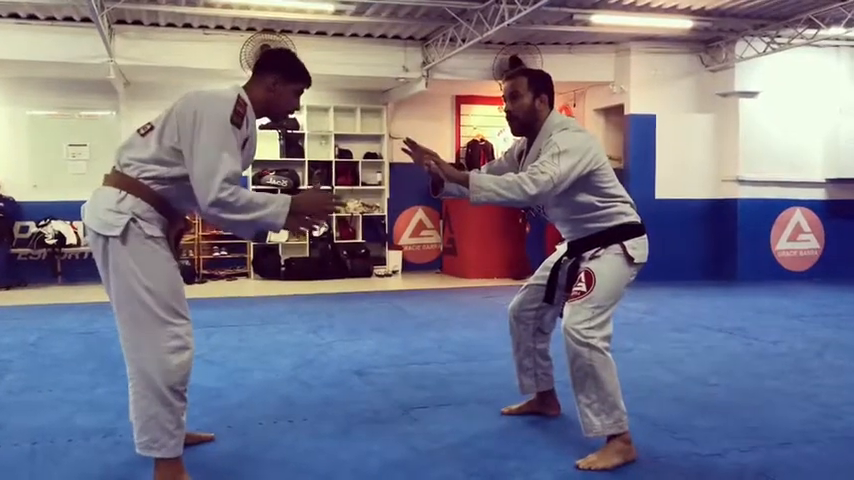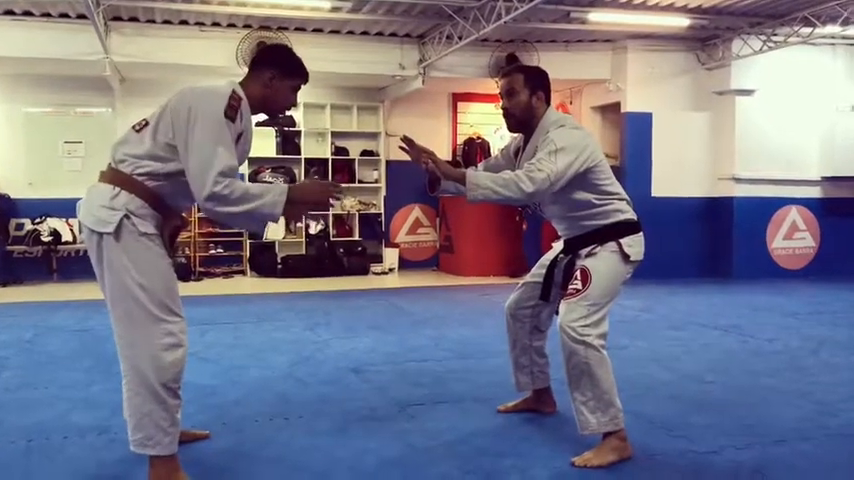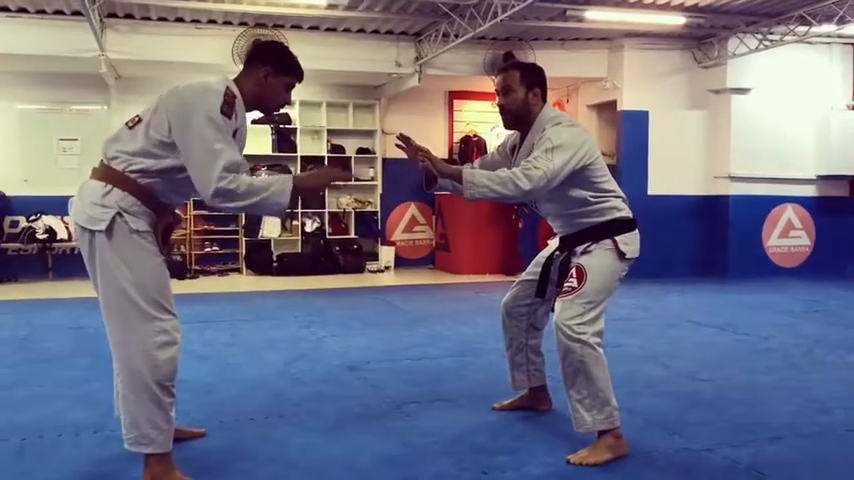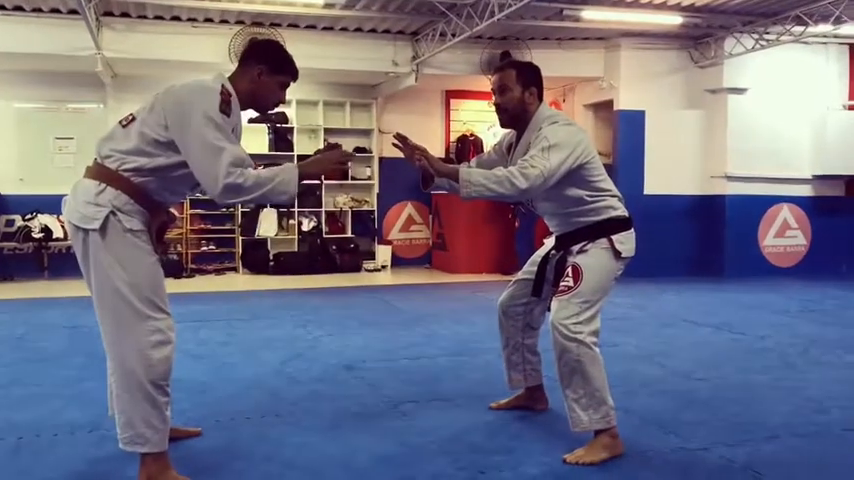
dt=0.2s
person 1, frame 1
left shoulder: (235, 115)
right shoulder: (223, 109)
left elbow: (214, 197)
right elbow: (218, 197)
left wrist: (281, 215)
right wrist: (289, 206)
left hip: (134, 216)
right hip: (127, 217)
left knee: (154, 335)
right knee: (164, 340)
left ankle: (163, 429)
person 1, frame 2
left shoulder: (231, 113)
right shoulder: (217, 104)
left elbow: (215, 191)
right elbow: (215, 191)
left wrist: (281, 203)
right wrist: (289, 196)
left hip: (132, 213)
right hip: (122, 213)
left knee: (150, 332)
right knee: (158, 337)
left ankle: (157, 425)
person 1, frame 3
left shoulder: (224, 108)
right shoulder: (210, 101)
left elbow: (214, 186)
right elbow: (221, 187)
left wrist: (288, 190)
right wrist: (297, 184)
left hip: (125, 210)
right hip: (114, 211)
left knee: (142, 330)
right knee: (150, 335)
left ankle: (153, 424)
person 1, frame 4
left shoulder: (217, 105)
right shoulder: (205, 100)
left elbow: (214, 181)
right elbow: (228, 181)
right wrist: (302, 170)
left hip: (119, 209)
right hip: (107, 210)
left knee: (136, 329)
right knee: (145, 334)
left ankle: (148, 423)
person 2, frame 1
left shoulder: (570, 140)
right shoulder: (527, 146)
left elbow: (531, 187)
right elbow: (489, 177)
left wrist: (457, 177)
right wrist: (440, 174)
left hip: (614, 245)
right hip: (577, 245)
left knee: (581, 329)
right knee: (525, 312)
left ankle: (619, 439)
right ankle: (544, 396)
person 2, frame 2
left shoulder: (566, 137)
right shoulder: (523, 143)
left elbow: (528, 184)
right elbow: (486, 175)
left wrist: (453, 174)
right wrist: (437, 172)
left hip: (610, 242)
right hip: (573, 242)
left knee: (577, 327)
right knee: (522, 310)
left ankle: (615, 437)
right ankle: (540, 393)
person 2, frame 3
left shoulder: (563, 135)
right shoulder: (520, 139)
left elbow: (526, 182)
right elbow: (480, 172)
left wrist: (450, 172)
right wrist: (434, 169)
left hip: (606, 240)
right hip: (568, 240)
left knee: (573, 325)
right knee: (518, 307)
left ankle: (610, 435)
right ankle: (535, 392)
person 2, frame 4
left shoulder: (559, 134)
right shoulder: (516, 139)
left elbow: (522, 181)
right elbow: (477, 171)
left wrist: (447, 171)
right wrist: (431, 169)
left hip: (601, 239)
right hip: (565, 239)
left knee: (569, 324)
right knee: (514, 307)
left ankle: (606, 435)
right ankle: (531, 391)
